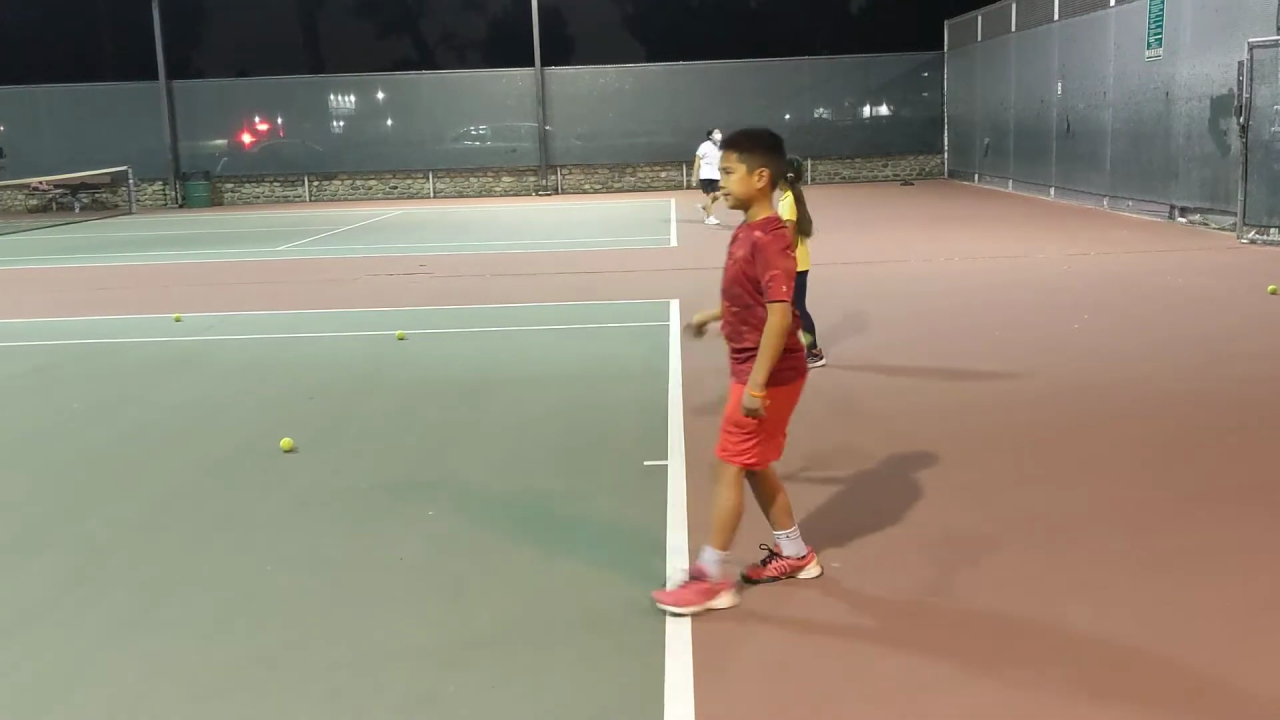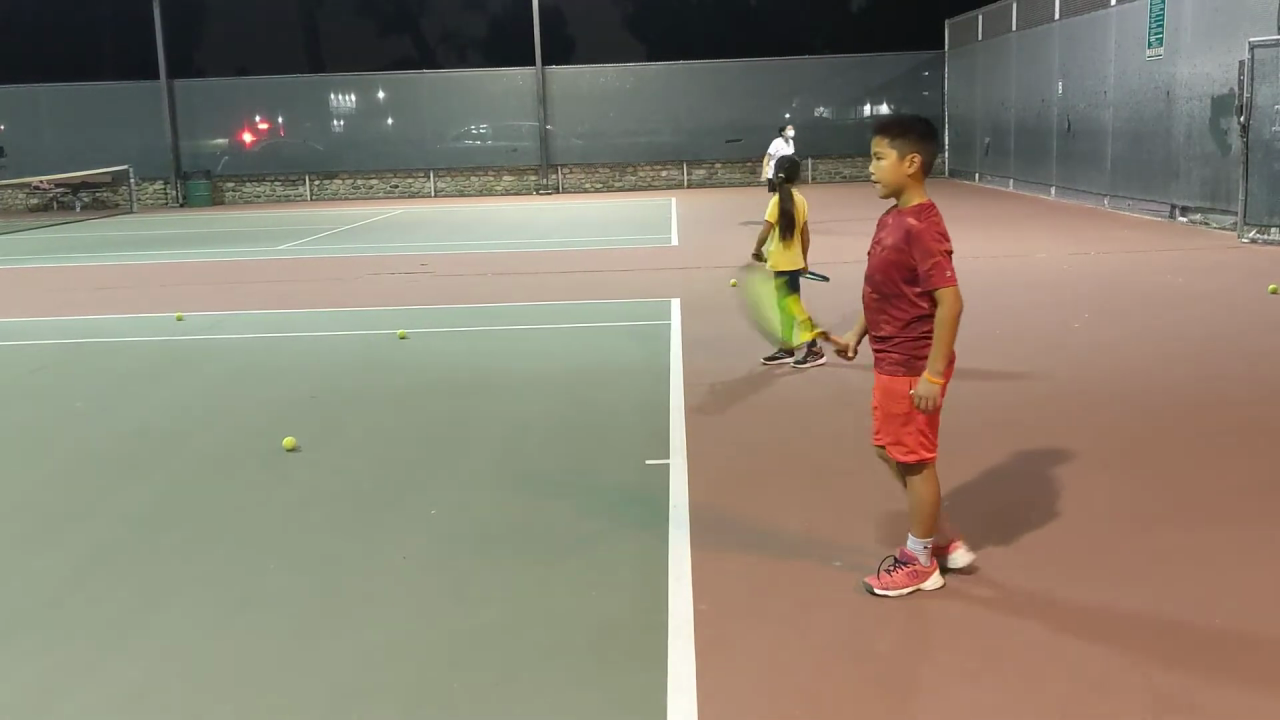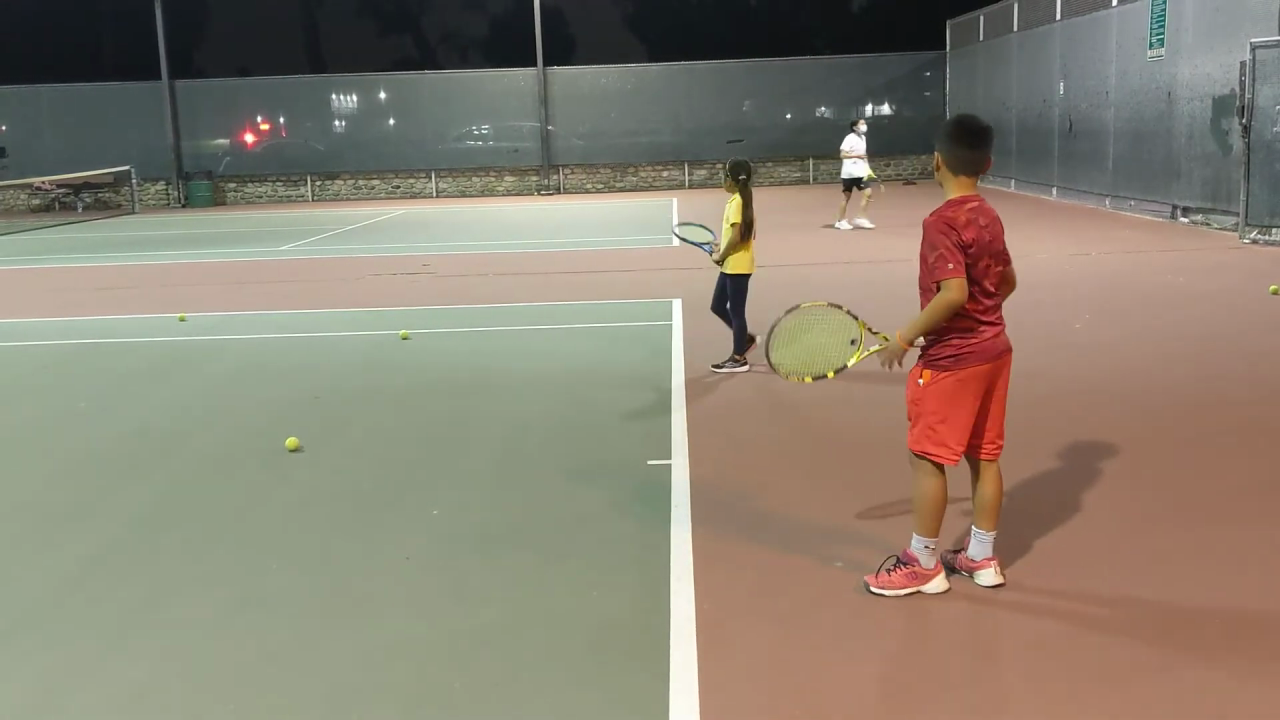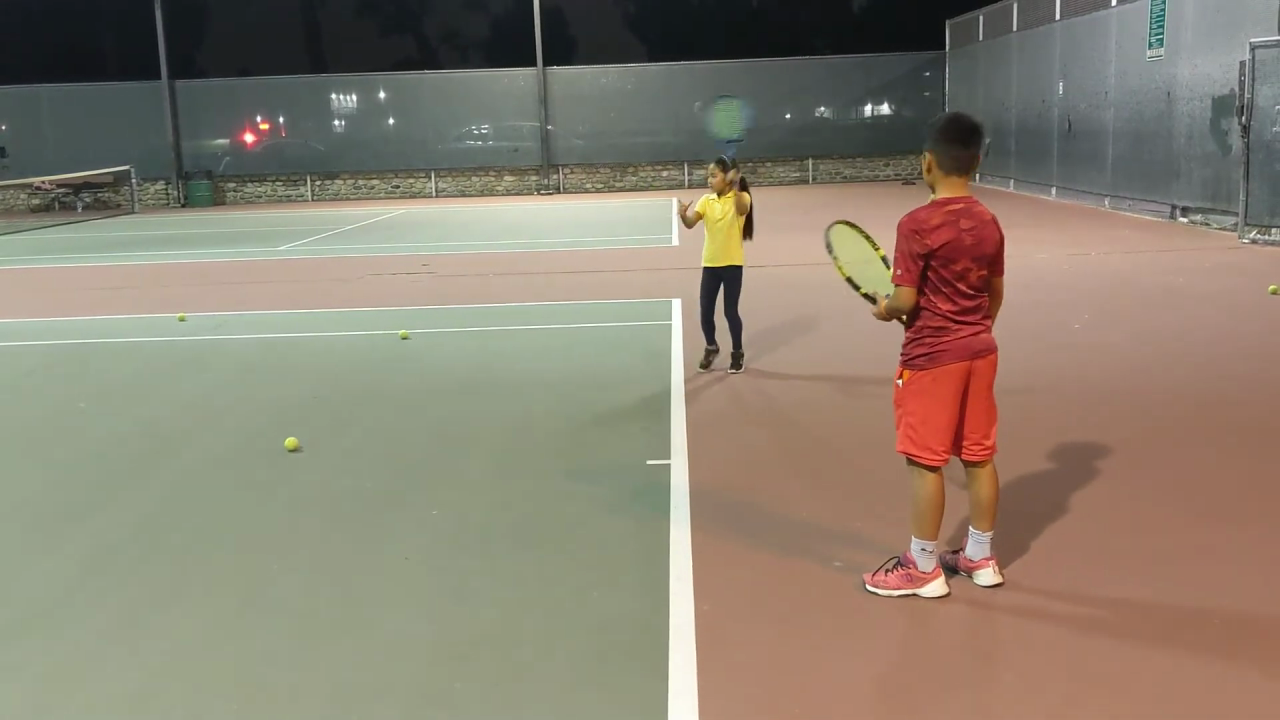
dt=1s
person 1, frame 1
left shoulder: (767, 238)
right shoulder: (751, 232)
left elbow: (780, 312)
left wrist: (754, 383)
right wrist: (713, 316)
left hip: (771, 376)
right hip: (759, 373)
left knee: (728, 468)
right knee: (755, 466)
left ankle: (709, 577)
right ankle: (794, 553)
person 1, frame 2
left shoulder: (921, 228)
right shoulder: (892, 219)
left elbow: (950, 301)
left wrist: (934, 373)
right wrist: (854, 333)
left hip: (914, 366)
right hip: (894, 363)
left knee: (912, 461)
right knee: (903, 457)
left ankle: (920, 563)
right ankle: (943, 543)
person 1, frame 3
left shoulder: (942, 222)
right shoulder: (990, 218)
left elbow: (953, 294)
right elbow: (1007, 283)
left wrist: (907, 337)
left hip: (952, 359)
right hip: (993, 350)
left knee: (928, 458)
right knee: (985, 456)
left ankle: (924, 564)
right ankle: (982, 557)
person 1, frame 4
left shoulder: (917, 224)
right shoulder: (989, 223)
left elbow: (907, 301)
right elbow: (996, 293)
left wrist: (883, 309)
left hip: (931, 358)
right hip: (980, 352)
left knee: (926, 461)
right knee: (979, 455)
left ankle: (923, 567)
right ankle: (980, 557)
person 2, frame 1
left shoulder: (788, 201)
right shoulder: (788, 199)
left elbow: (788, 233)
left hip: (793, 265)
right hip: (792, 263)
left knee: (798, 309)
left ankle: (815, 353)
person 2, frame 2
left shoulder: (778, 201)
right shoulder: (800, 200)
left elbow: (765, 232)
right elbow: (805, 234)
left wrist: (757, 250)
right wrist: (804, 261)
left hip: (784, 263)
right hip: (793, 262)
left knee: (792, 307)
right knee: (786, 305)
left ankle: (815, 350)
right ankle: (786, 349)
person 2, frame 3
left shoulder: (736, 203)
right shoulder: (744, 201)
left elbow: (736, 237)
left wrist: (721, 255)
right wrist: (723, 250)
left hip: (737, 267)
right hip: (730, 266)
left knee: (736, 312)
right knee: (717, 307)
left ankle: (739, 358)
right ankle: (746, 339)
person 2, frame 4
left shoulder: (740, 197)
right shoulder: (705, 200)
left elbow: (743, 209)
right elbow: (690, 223)
left wrist: (737, 187)
right wrist: (683, 214)
left hip: (732, 264)
right hip: (710, 263)
left knee: (731, 310)
right knee: (705, 310)
left ankle: (738, 352)
right ankle: (711, 347)
